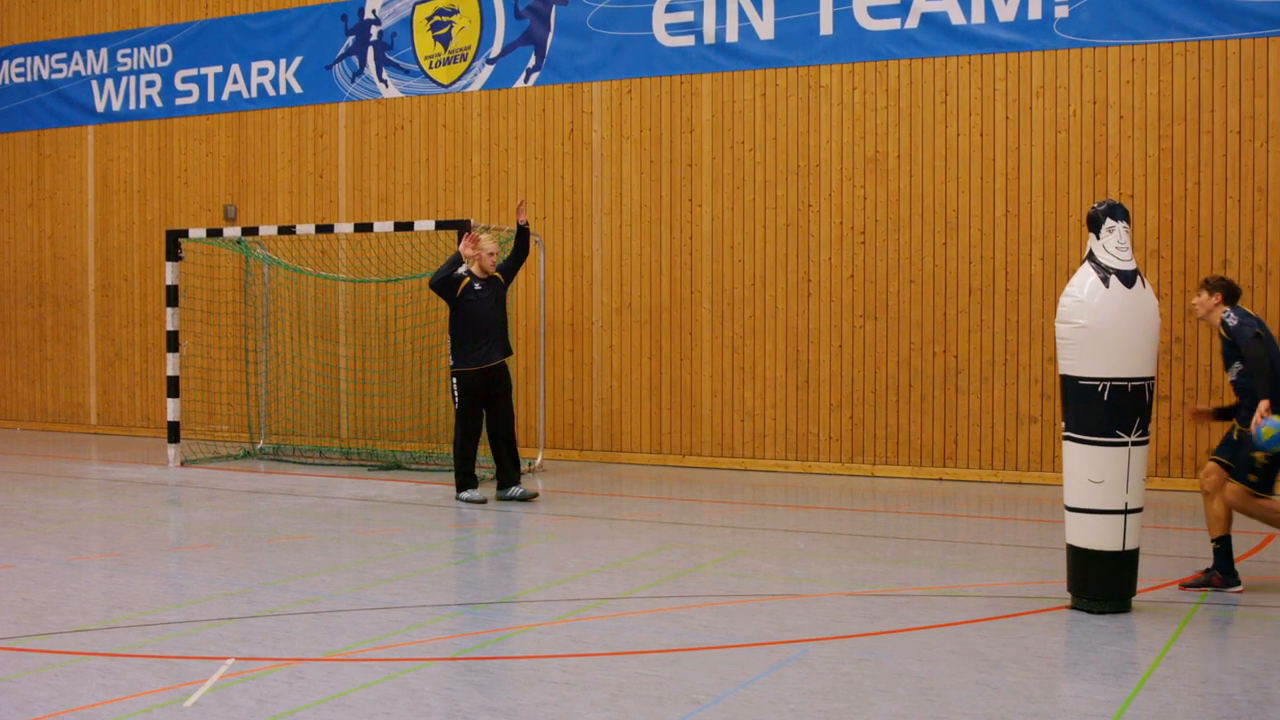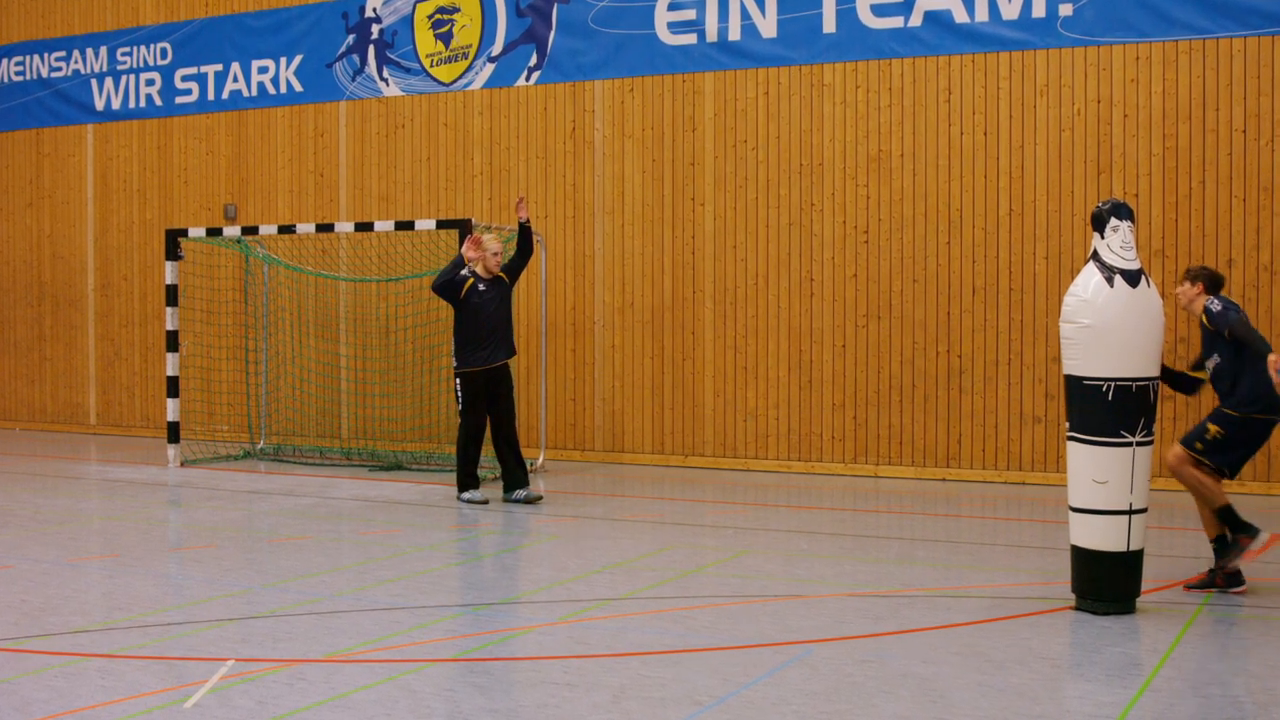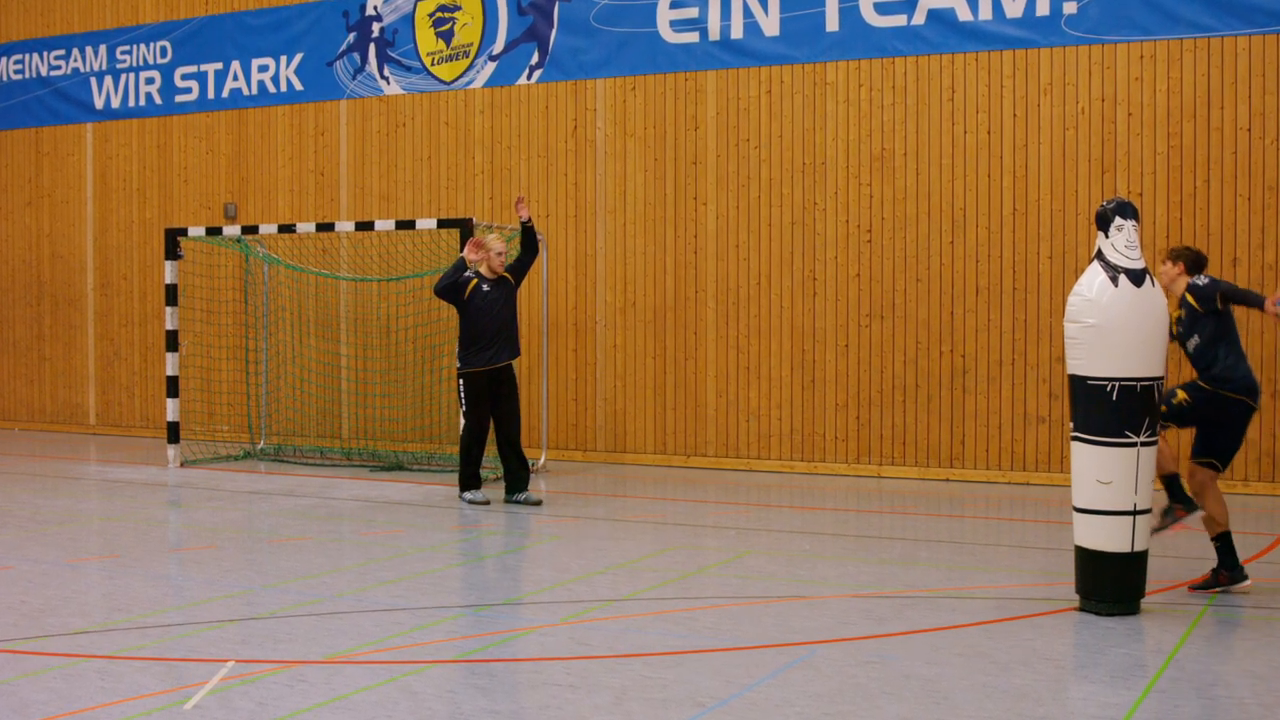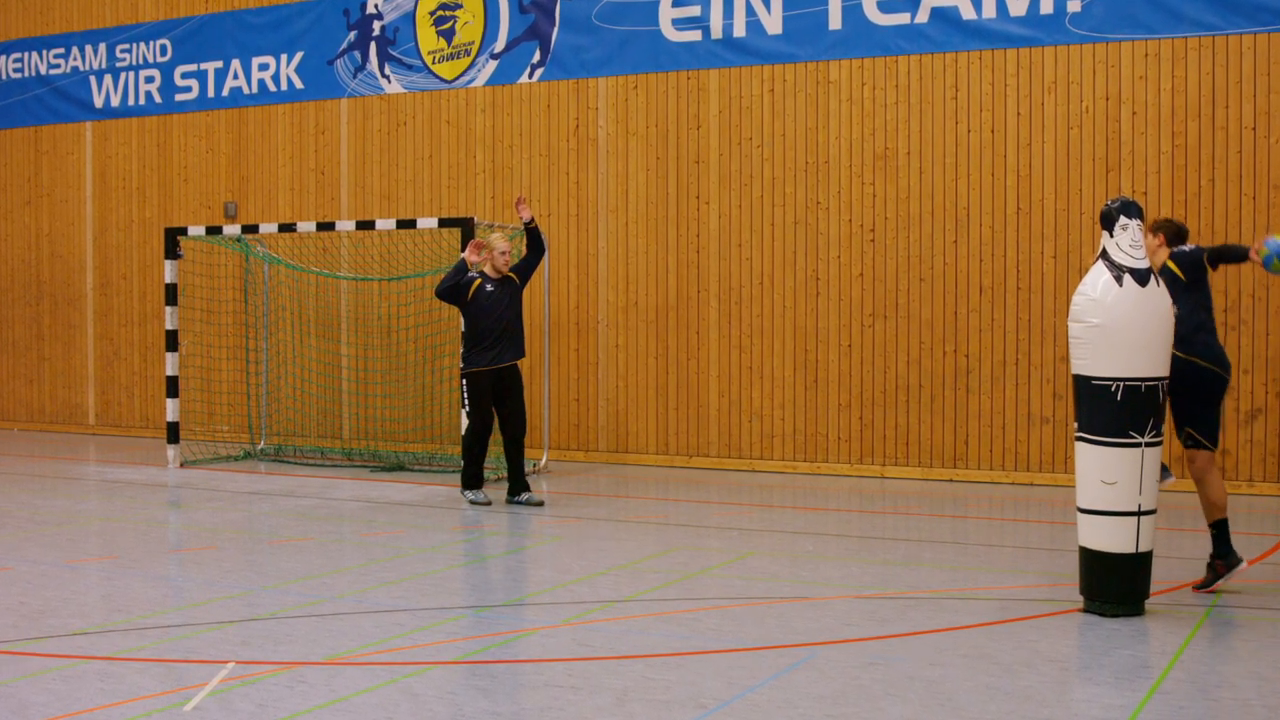
dt=0.4s
person 1, frame 1
left shoulder: (1234, 319)
right shoulder: (1229, 331)
right wrist: (1213, 413)
right hip: (1251, 421)
left knee: (1238, 494)
right knee: (1210, 480)
right ankle: (1223, 572)
person 1, frame 2
left shoulder: (1214, 308)
right shoulder: (1208, 332)
left elbow: (1241, 328)
right elbow: (1189, 385)
right wrist: (1156, 367)
left hip: (1249, 407)
right hip: (1248, 410)
left knee: (1178, 458)
right knee: (1203, 480)
left ankle: (1242, 530)
right ankle: (1227, 572)
person 1, frame 3
left shoulder: (1197, 289)
right shoulder: (1178, 317)
left elbow: (1229, 293)
left hip: (1224, 387)
right hip: (1233, 396)
right knee: (1201, 478)
left ankle: (1178, 500)
right ankle: (1229, 568)
person 1, frame 4
left shoulder: (1182, 259)
right shoulder: (1163, 275)
left elbow: (1222, 252)
left wrist: (1249, 252)
left hip: (1195, 364)
right hip: (1204, 370)
right knee: (1201, 463)
right ankle: (1223, 555)
person 2, frame 1
left shoulder: (499, 278)
right shoulder: (460, 283)
left elbow: (520, 254)
right elbow: (435, 282)
left wrist: (522, 225)
right wrist: (459, 255)
left hip: (497, 366)
right hip: (466, 369)
left knee: (504, 425)
right knee: (468, 428)
left ankle: (509, 484)
right ankle: (466, 487)
person 2, frame 2
left shoulder: (503, 279)
right shoulder: (464, 283)
left elbow: (525, 253)
right elbow: (438, 285)
left wrist: (523, 223)
right wrist: (462, 258)
left hip: (499, 367)
right hip: (470, 370)
left knee: (506, 428)
right knee: (472, 428)
left ankle: (515, 486)
right ankle: (467, 487)
person 2, frame 3
left shoulder: (509, 280)
right shoulder: (467, 283)
left elbow: (530, 252)
right elbow: (440, 289)
left wrist: (525, 221)
right wrist: (464, 260)
left hip: (503, 369)
right hip: (473, 370)
left knee: (510, 429)
right knee: (476, 429)
left ankle: (516, 488)
right ankle: (469, 487)
person 2, frame 4
left shoulder: (514, 280)
right shoulder: (471, 284)
left elbow: (537, 252)
right elbow: (442, 291)
left wrist: (529, 222)
right wrist: (465, 262)
left hip: (508, 369)
right hip: (477, 370)
left knee: (516, 429)
right knee: (480, 427)
left ankle: (518, 489)
right ankle: (471, 485)
